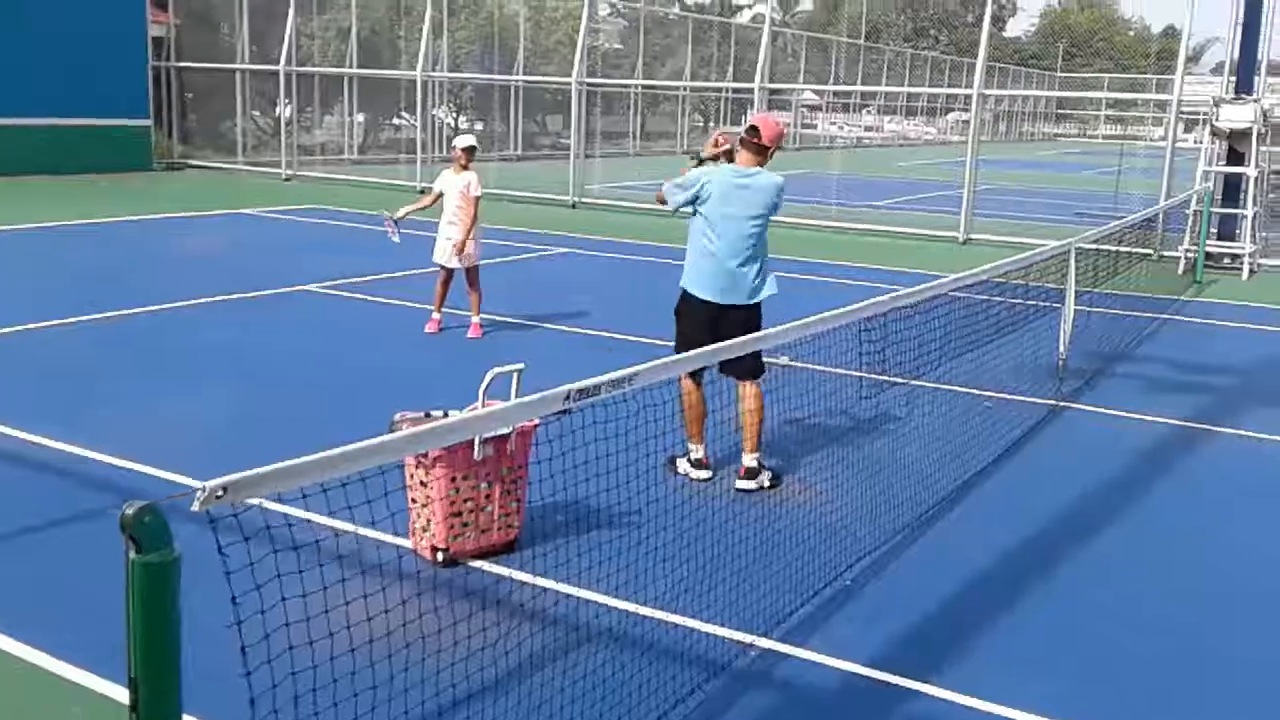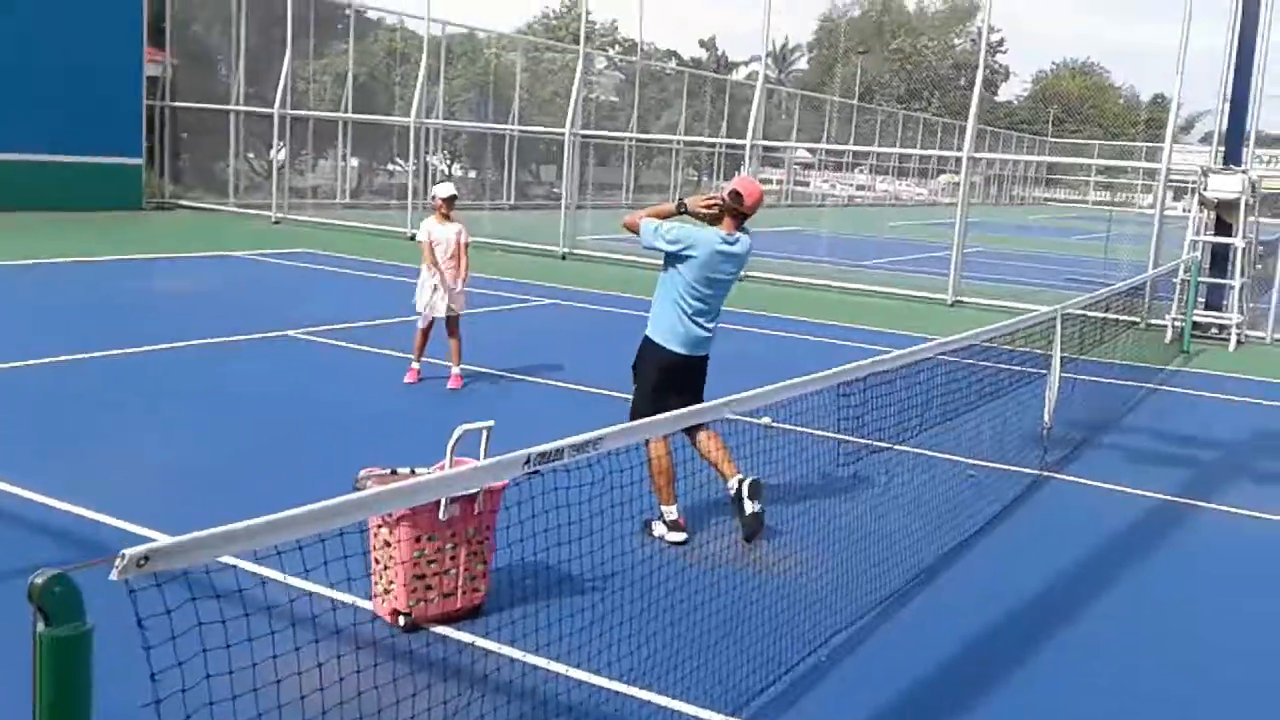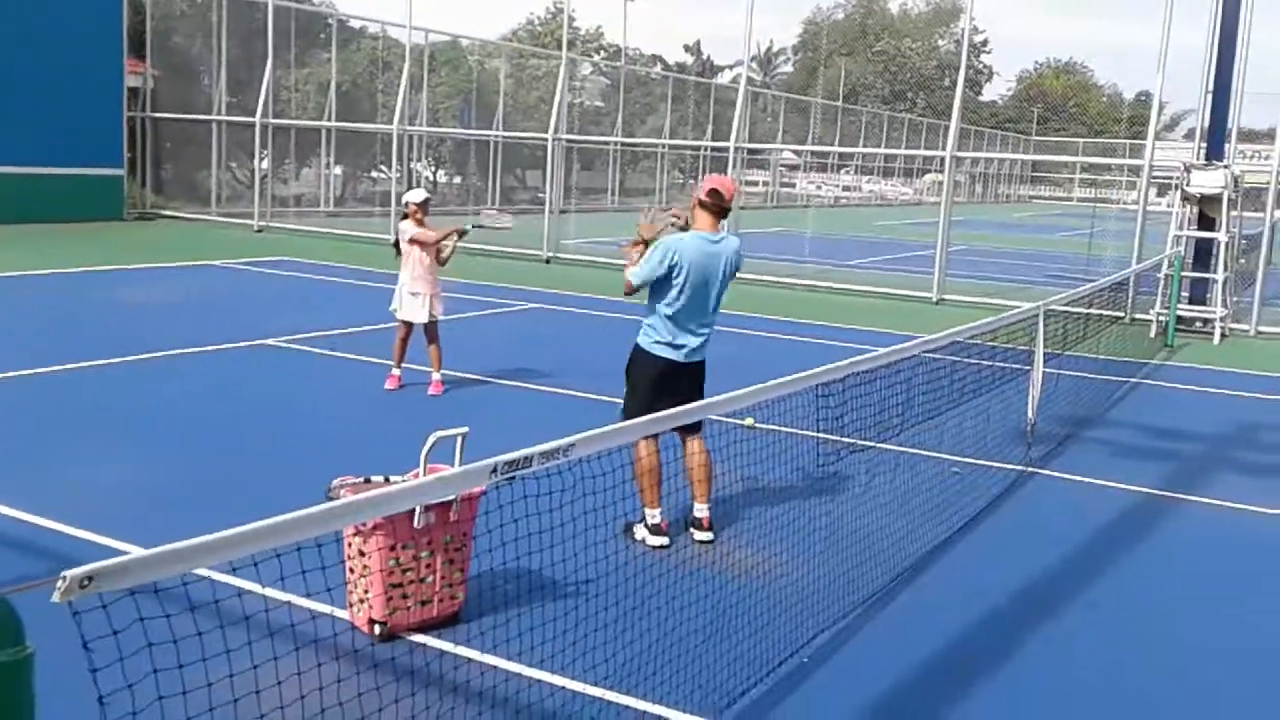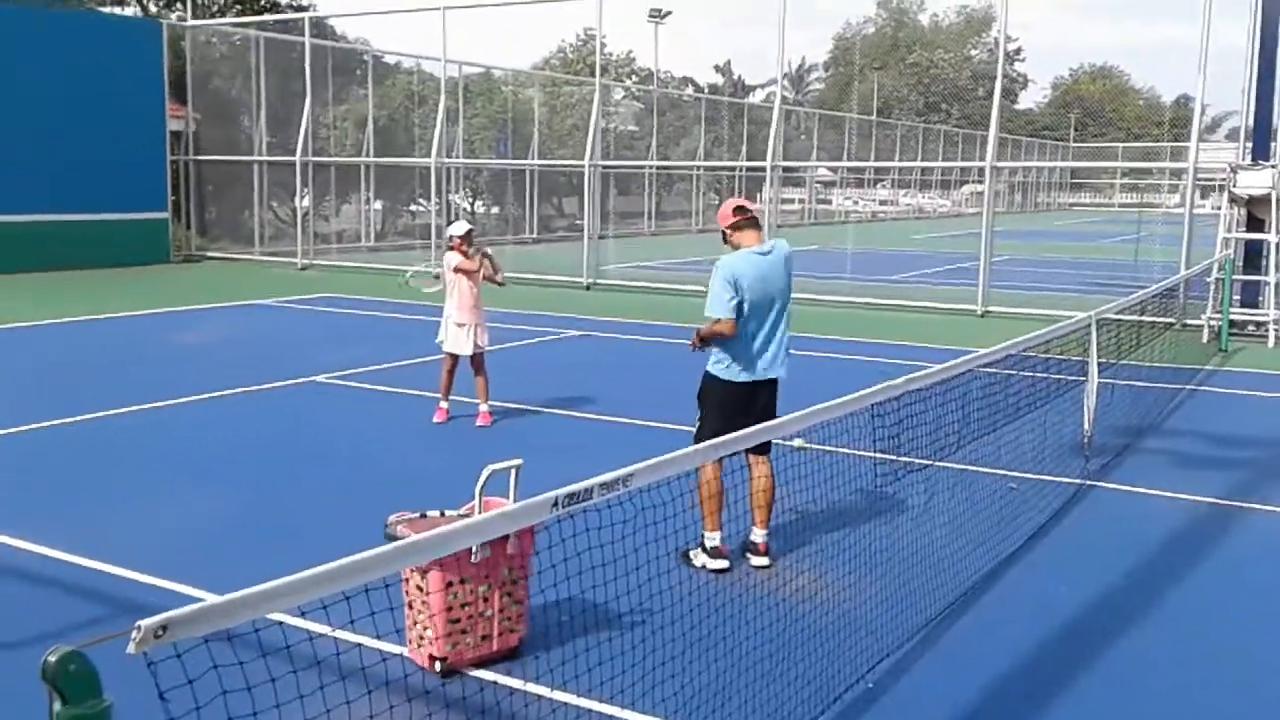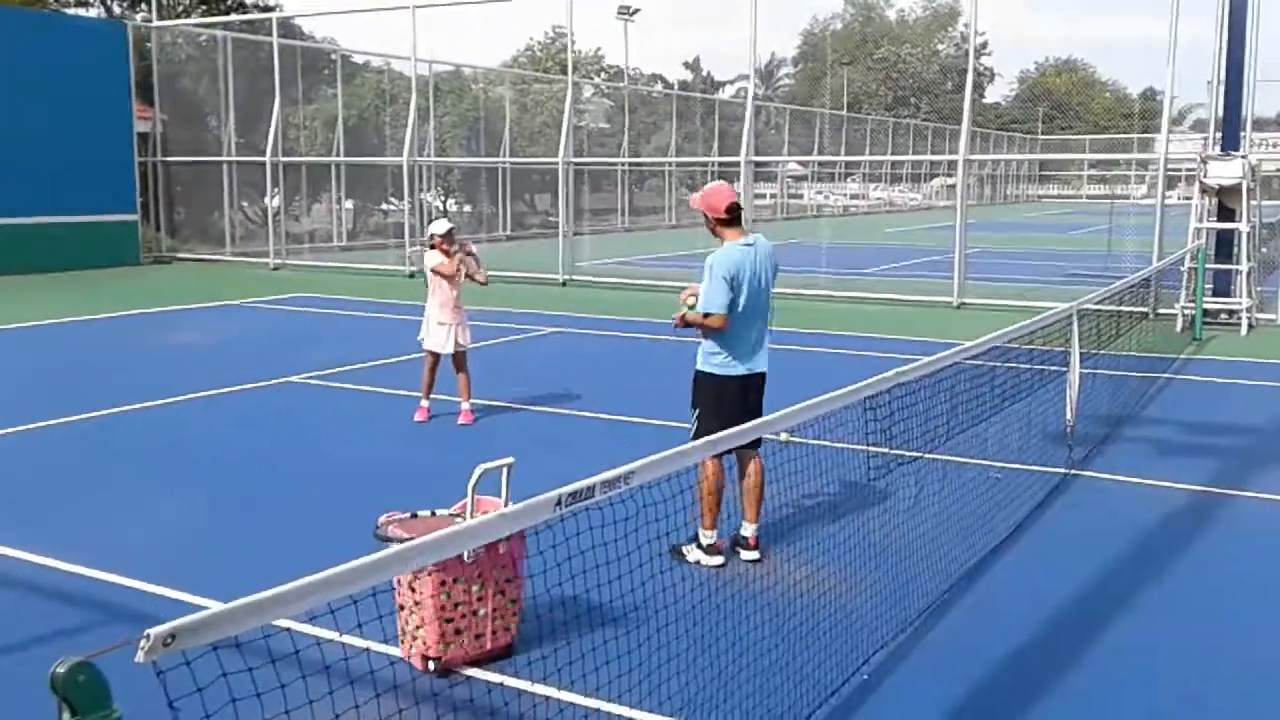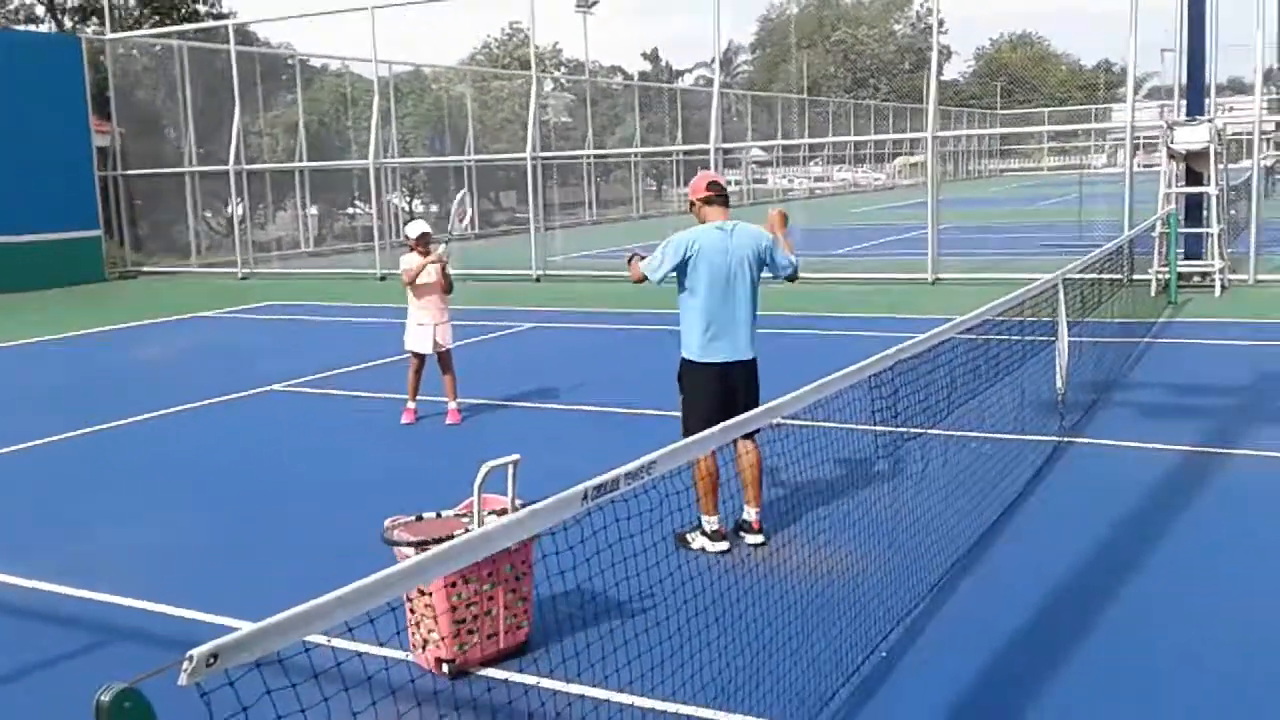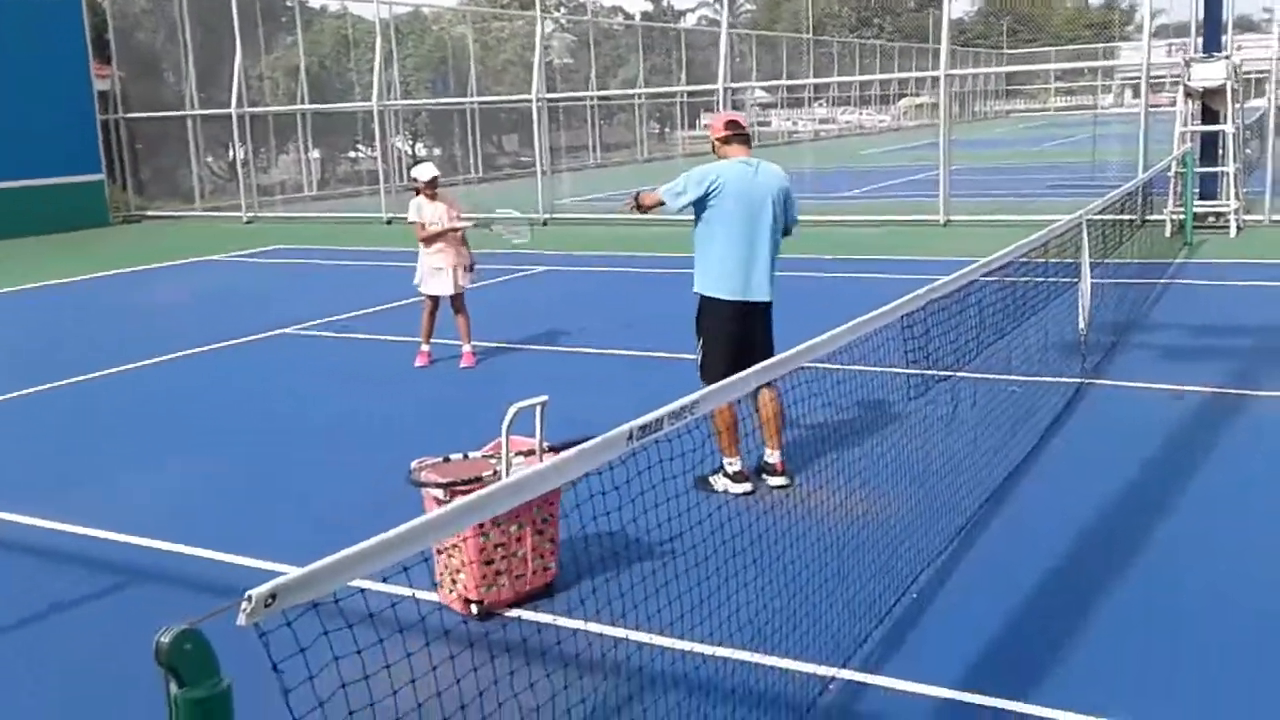
dt=0.4s
person 1, frame 1
left shoulder: (705, 178)
right shoulder: (774, 184)
left elbow: (663, 196)
left wrist: (703, 158)
right wrist: (730, 160)
left hip: (700, 294)
right hip: (745, 297)
left knee: (691, 375)
right knee: (749, 379)
left ankle: (697, 458)
right ankle: (751, 466)
person 1, frame 2
left shoulder: (689, 238)
right shoulder: (743, 246)
left elbow: (631, 220)
left wrist: (684, 206)
right wrist: (710, 218)
left hip: (662, 346)
right hip: (698, 350)
left knee: (655, 432)
right knee: (696, 425)
left ankle: (671, 519)
right ankle: (739, 483)
person 1, frame 3
left shoulder: (672, 245)
right shoulder: (734, 248)
left elbow: (630, 287)
left wrist: (642, 242)
left hip: (655, 353)
right hip: (695, 355)
left knee: (645, 436)
right knee: (692, 434)
left ankle: (653, 523)
right ankle: (702, 517)
person 1, frame 4
left shoulder: (728, 266)
right shoulder: (782, 251)
left elbow: (725, 328)
left wrist: (702, 334)
left hip: (728, 377)
right hip: (768, 376)
left knee: (709, 457)
right knee: (759, 457)
left ankle: (712, 547)
right ankle: (759, 543)
person 1, frame 5
left shoulder: (721, 260)
right shoulder: (766, 248)
left elbow: (716, 322)
left wrist: (688, 318)
right wrist: (705, 294)
left hip: (719, 372)
right hip: (754, 369)
left knee: (709, 455)
right knee: (749, 452)
left ankle: (707, 543)
right ankle: (749, 537)
person 1, frame 6
left shoulder: (687, 241)
right shoulder: (758, 236)
left elbow: (639, 275)
right elbow: (790, 271)
left wrist: (635, 259)
right wrist: (779, 231)
left hip: (701, 358)
right hip: (743, 356)
right knee: (746, 437)
left ankle: (711, 529)
right ankle: (752, 521)
person 1, frame 7
left shoulder: (710, 175)
right shoulder: (778, 178)
left elbow: (650, 200)
right elbow: (786, 229)
left wrist: (639, 199)
left hip: (720, 296)
right hip: (759, 296)
left knee: (718, 386)
right knee: (762, 381)
left ankle: (733, 471)
right ankle: (774, 463)
person 2, frame 1
left shoulder: (472, 178)
right shoulder: (445, 175)
left elbow: (473, 213)
right elbow: (430, 199)
left wrist: (463, 238)
right wrist: (407, 209)
left hip: (465, 236)
right hip: (446, 234)
left knee: (472, 279)
right knee: (444, 277)
left ankle: (476, 321)
right ankle: (436, 316)
person 2, frame 2
left shoulder: (459, 226)
right shoulder: (427, 224)
left elbow: (463, 257)
right elbow: (427, 254)
left wrist: (462, 279)
right wrist: (438, 273)
left hip: (453, 285)
right hip: (431, 282)
left knee: (453, 329)
right knee: (424, 326)
left ankle: (456, 372)
right ankle: (415, 367)
person 2, frame 3
left shoulder: (431, 230)
right shoulder: (404, 227)
left elbow: (439, 261)
right elbow: (431, 240)
left wrist: (455, 238)
right wrist: (453, 230)
left hip: (430, 289)
right hip: (410, 288)
left knee: (432, 334)
right knee: (403, 332)
left ankle: (436, 378)
right ankle: (395, 373)
person 2, frame 4
left shoulder: (477, 262)
right shoulder: (450, 257)
left elbow: (500, 280)
right elbow: (474, 267)
left wrist: (488, 256)
right wrist: (478, 255)
left hip: (475, 320)
right hip: (455, 320)
left knee: (479, 366)
right knee: (449, 365)
left ankle: (484, 409)
right ankle: (443, 406)
person 2, frame 5
left shoulder: (462, 260)
right shoulder: (430, 256)
left elbow: (483, 280)
right elbow: (450, 272)
left wrist: (474, 255)
right wrist: (460, 254)
left hip: (457, 318)
right hip: (436, 318)
left knee: (460, 363)
right knee: (431, 363)
left ankle: (466, 407)
right ankle: (424, 405)
person 2, frame 6
left shoulder: (439, 258)
right shoulder: (406, 259)
left elbow: (448, 290)
right elbow: (408, 281)
left wrist: (442, 268)
right wrist: (424, 263)
left hip: (439, 318)
right hip: (417, 319)
left knee: (446, 363)
right knee: (416, 364)
left ankle: (453, 407)
right ankle: (410, 407)
person 2, frame 7
left shoulder: (447, 200)
right shoulder: (416, 204)
left elbow: (460, 230)
right elbow: (422, 236)
left wrist: (468, 255)
right wrist: (448, 228)
left hip: (454, 260)
right hip: (431, 262)
left knee: (459, 306)
right knee: (430, 307)
left ankle: (467, 349)
right ankle: (424, 349)
